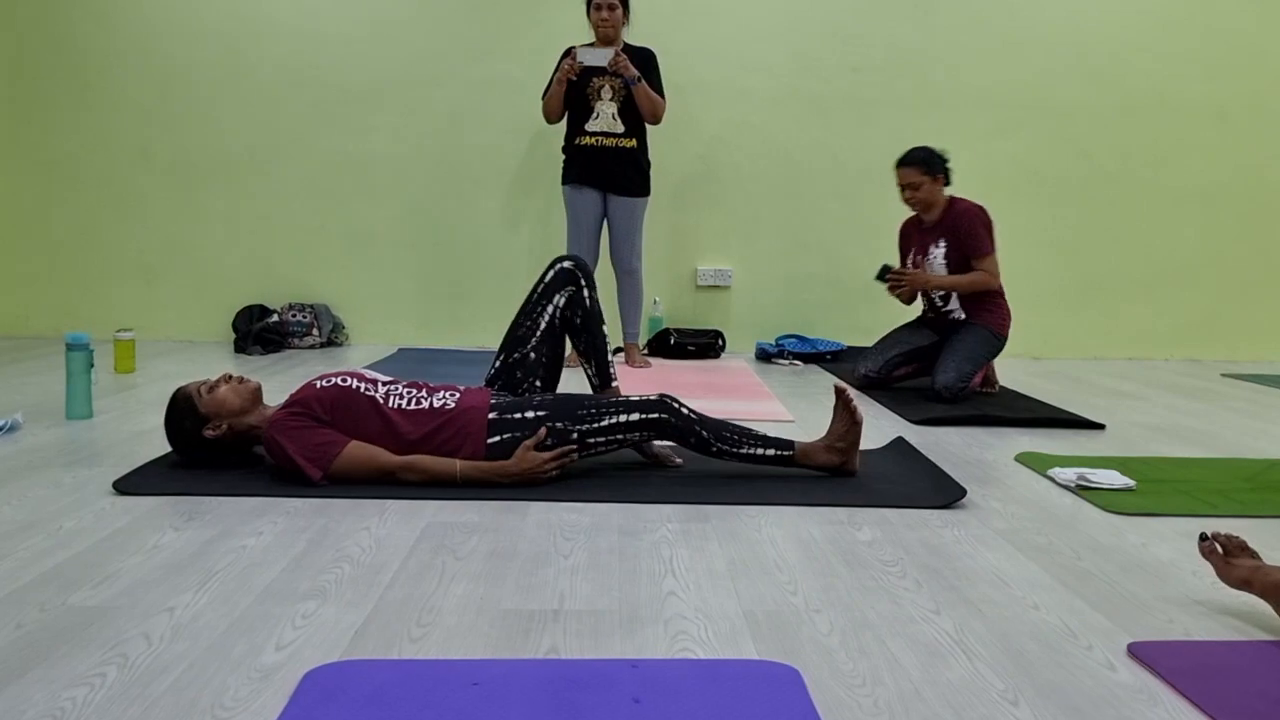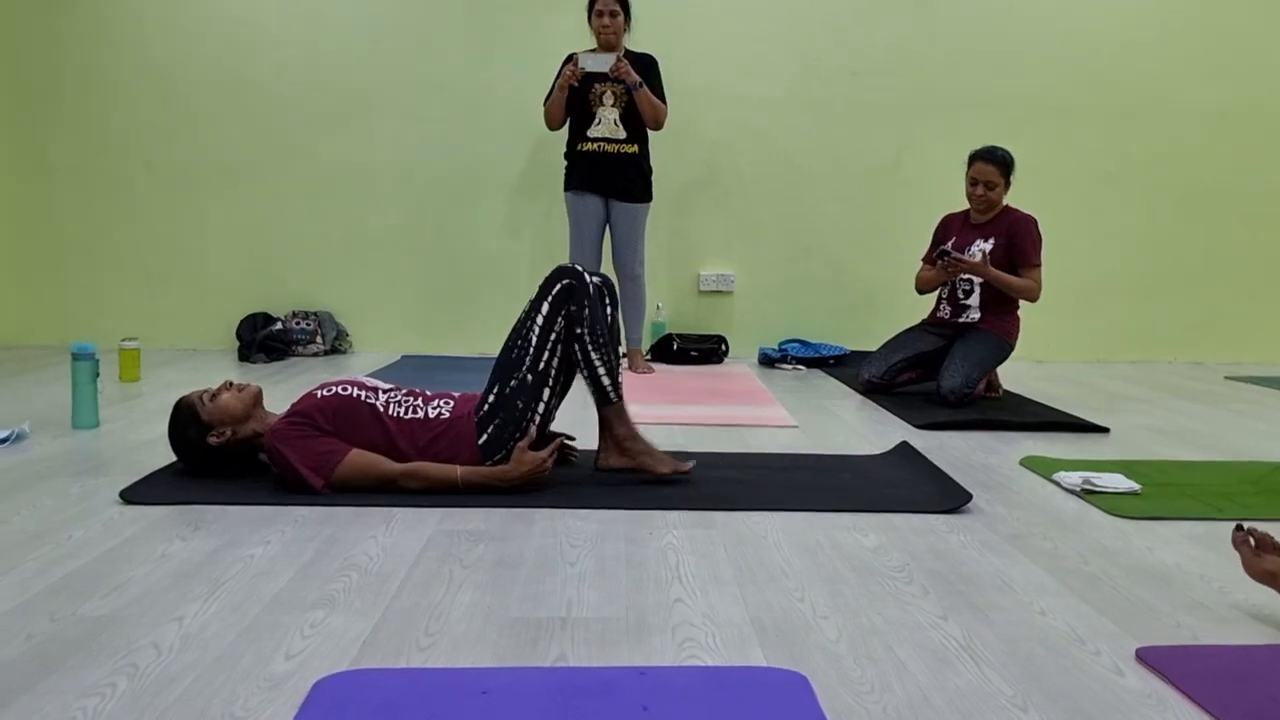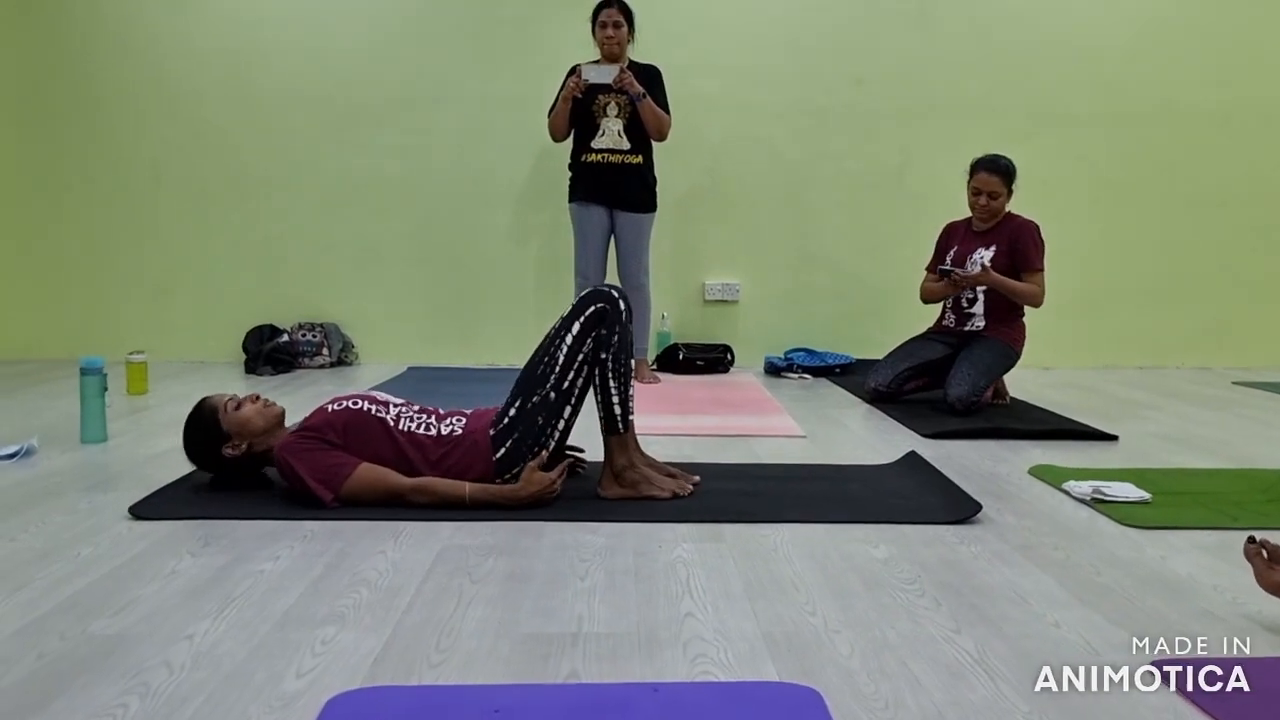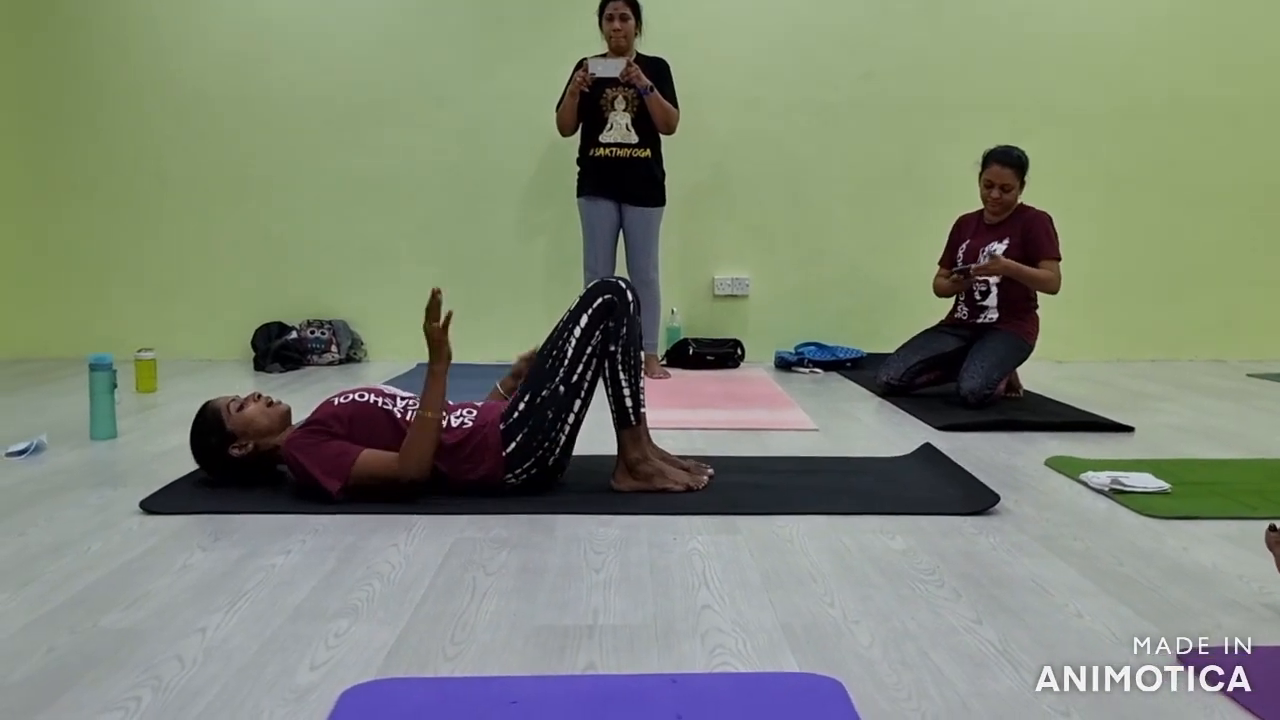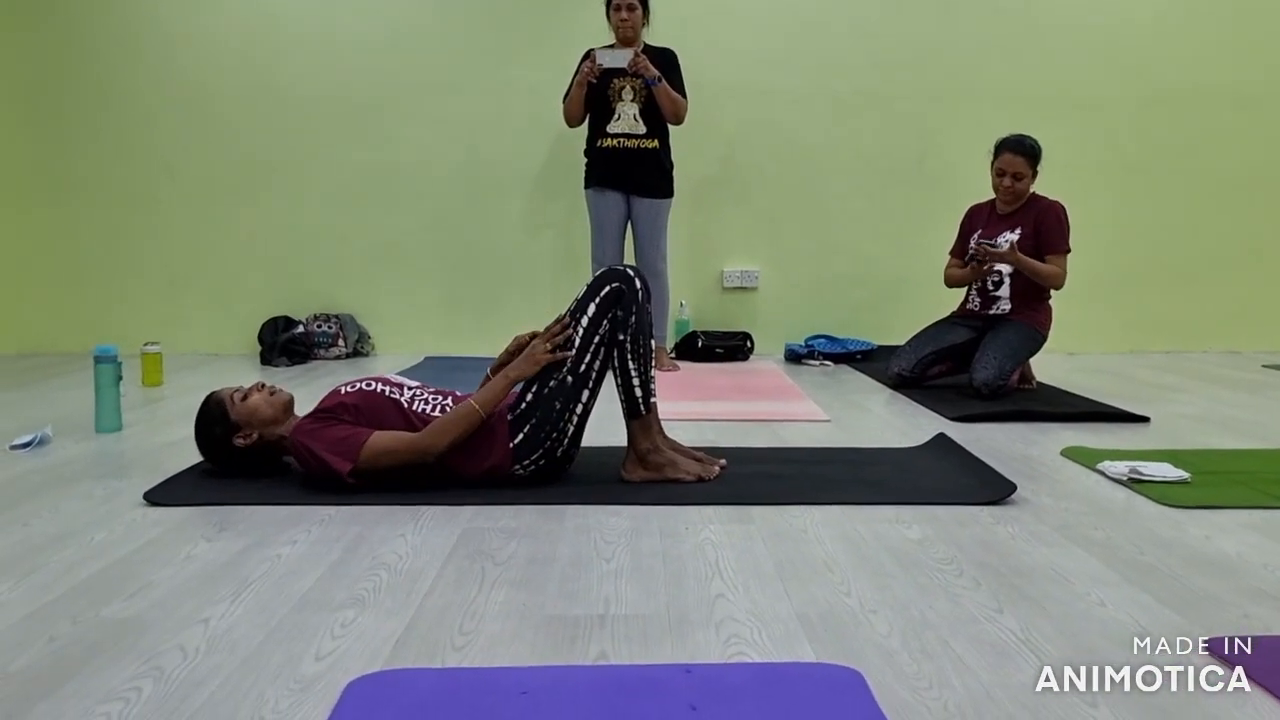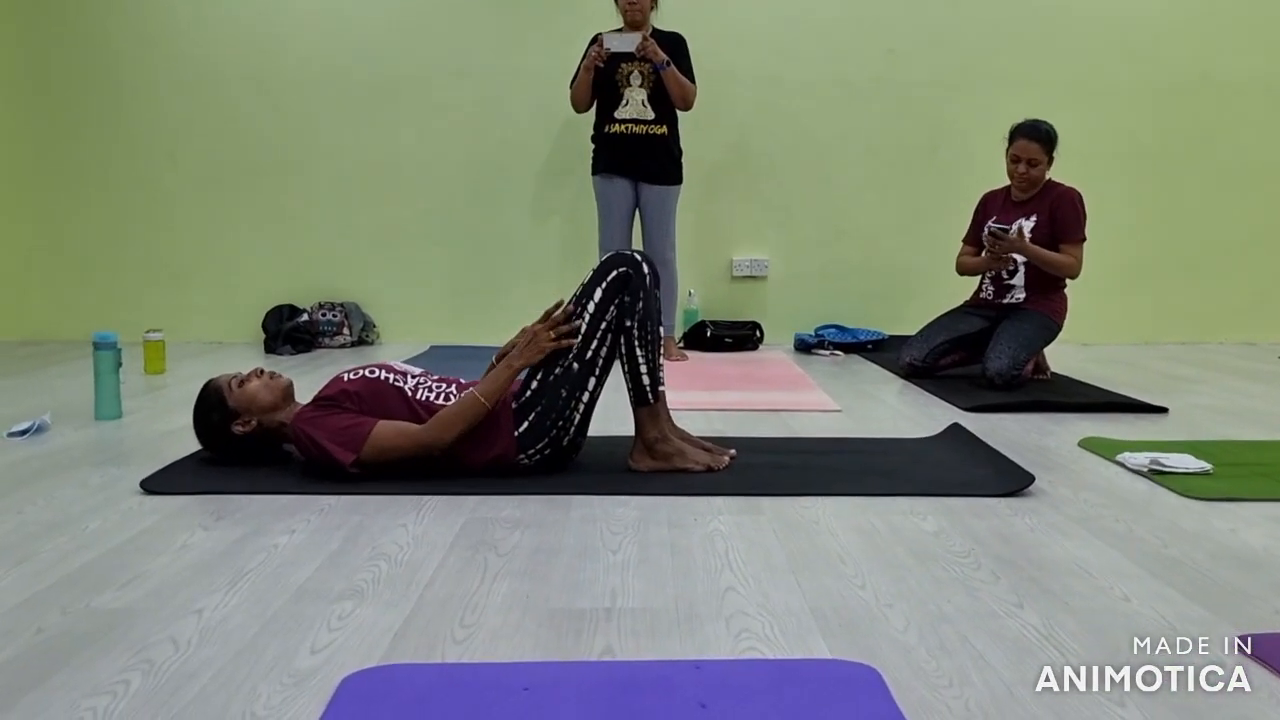
dt=0.7s
person 1, frame 1
left shoulder: (299, 409)
right shoulder: (287, 435)
right elbow: (398, 466)
right wrist: (501, 472)
left hip: (494, 404)
right hip: (495, 434)
left knee: (569, 273)
right knee: (664, 410)
left ankle: (614, 412)
right ankle: (814, 454)
person 1, frame 2
left shoulder: (298, 419)
right shoulder: (289, 444)
right elbow: (400, 474)
left wrist: (537, 433)
right wrist: (503, 476)
left hip: (475, 416)
right hip: (489, 440)
left knee: (595, 287)
right knee: (567, 282)
left ankle: (615, 444)
right ankle: (622, 442)
person 1, frame 3
left shoulder: (311, 434)
right shoulder: (298, 456)
right elbow: (409, 489)
left wrist: (545, 442)
right wrist: (512, 494)
left hip: (492, 433)
right hip: (503, 455)
left knee: (606, 304)
right knee: (601, 311)
left ankle: (627, 458)
right ankle: (621, 472)
person 1, frame 4
left shoulder: (316, 434)
right shoulder: (306, 451)
right elbow: (413, 468)
left wrist: (508, 385)
right wrist: (438, 364)
left hip: (502, 430)
right hip: (518, 454)
left knee: (614, 294)
right knee: (607, 302)
left ankle: (640, 450)
right ankle: (635, 466)
person 1, frame 5
left shoulder: (323, 422)
right shoulder: (314, 440)
right elbow: (428, 445)
left wrist: (502, 366)
right wrist: (516, 373)
left hip: (514, 424)
right hip: (523, 445)
left knee: (621, 283)
right knee: (615, 292)
left ankle: (651, 439)
right ankle: (646, 455)
person 1, frame 6
left shoulder: (324, 410)
right shoulder: (315, 429)
right elbow: (433, 437)
left wrist: (510, 352)
right wrist: (516, 363)
left hip: (517, 410)
right hip: (529, 433)
left knee: (631, 268)
right knee: (623, 276)
left ankle: (659, 428)
right ankle: (653, 443)
person 2, frame 1
left shoulder: (642, 57)
right shoulder: (573, 56)
left elbow: (656, 116)
right elbow: (551, 116)
left wrist: (632, 75)
right wrist: (561, 80)
left hip: (629, 176)
right hip: (581, 175)
left knee: (628, 263)
right knee: (580, 262)
left ankle: (632, 345)
person 2, frame 2
left shoulder: (644, 64)
right shoulder: (574, 63)
left elbow: (658, 122)
right elbow: (552, 123)
left wrist: (633, 81)
right wrist: (562, 86)
left hip: (631, 183)
right hip: (584, 182)
left knee: (631, 269)
right knee: (582, 268)
left ankle: (635, 351)
person 2, frame 3
left shoulder: (648, 74)
right shoulder: (578, 74)
left elbow: (661, 132)
right elbow: (557, 134)
left wrist: (637, 92)
right wrist: (567, 97)
left hip: (636, 193)
right hip: (588, 193)
left knee: (636, 278)
right knee: (588, 278)
left ankle: (640, 361)
person 2, frame 4
left shoulder: (655, 67)
right shoulder: (586, 67)
left elbow: (669, 125)
right elbow: (565, 129)
left wrist: (644, 85)
right wrist: (574, 90)
left hip: (644, 187)
right hip: (596, 186)
left knee: (645, 273)
right knee: (597, 273)
left ankle: (650, 355)
person 2, frame 5
left shoulder: (663, 58)
right shoulder: (593, 58)
left elbow: (678, 116)
right elbow: (572, 119)
left wrist: (652, 76)
right wrist: (581, 82)
left hip: (652, 179)
right hip: (604, 178)
left knee: (653, 264)
right knee: (606, 264)
left ankle: (659, 347)
person 2, frame 6
left shoulder: (672, 42)
right shoulder: (601, 43)
left elbow: (687, 101)
right elbow: (579, 104)
left wrist: (660, 59)
right wrist: (588, 66)
left hip: (661, 165)
right hip: (611, 164)
left knee: (662, 252)
right knee: (613, 252)
left ankle: (667, 336)
person 3, frame 1
left shoulder: (967, 216)
right shoulder: (909, 229)
left elbow: (990, 279)
right elbow: (908, 297)
left wrist: (930, 280)
right wrist: (901, 287)
left hip: (982, 321)
right hip: (934, 322)
left knee: (947, 385)
right knee: (865, 374)
left ankle: (977, 368)
right ankle: (947, 361)
person 3, frame 2
left shoulder: (1020, 225)
right shoulder: (950, 223)
left elbow: (1032, 290)
right elbow: (920, 285)
left wrist: (986, 272)
right wrist: (941, 273)
left hip: (990, 328)
right hip: (941, 324)
left knee: (953, 389)
right knee: (870, 377)
left ankle: (980, 374)
right ankle: (952, 364)
person 3, frame 3
left shoulder: (1022, 231)
right shoulder: (952, 231)
left elbow: (1036, 296)
right elbow: (925, 292)
left wrist: (992, 279)
right wrist: (947, 288)
left hip: (997, 336)
right hip: (948, 332)
left knee: (960, 397)
right knee: (877, 385)
left ankle: (987, 382)
right ankle: (959, 372)
person 3, frame 4
left shoulder: (1034, 222)
right shoulder: (964, 224)
left elbow: (1052, 283)
right elbow: (938, 285)
left wrist: (1007, 267)
right wrist: (955, 284)
left hip: (1009, 329)
right hip: (960, 325)
left knee: (973, 390)
right knee: (889, 378)
left ankle: (999, 375)
right ankle: (968, 364)
person 3, frame 5
left shoulder: (1048, 212)
right shoulder: (976, 214)
left elbow: (1058, 278)
right elbow: (949, 276)
left wrist: (1015, 259)
right wrist: (972, 273)
left hip: (1022, 319)
right hip: (972, 316)
left knee: (986, 381)
right knee: (900, 370)
left ankle: (1014, 367)
right ankle: (982, 356)
person 3, frame 6
left shoulder: (1064, 199)
right shoulder: (991, 201)
left elbow: (1073, 267)
right elbow: (962, 263)
left wrist: (1023, 248)
right wrist: (989, 261)
left hip: (1036, 309)
right hip: (985, 305)
left knee: (999, 371)
right knee: (911, 360)
left ankle: (1027, 357)
right ankle: (998, 346)
